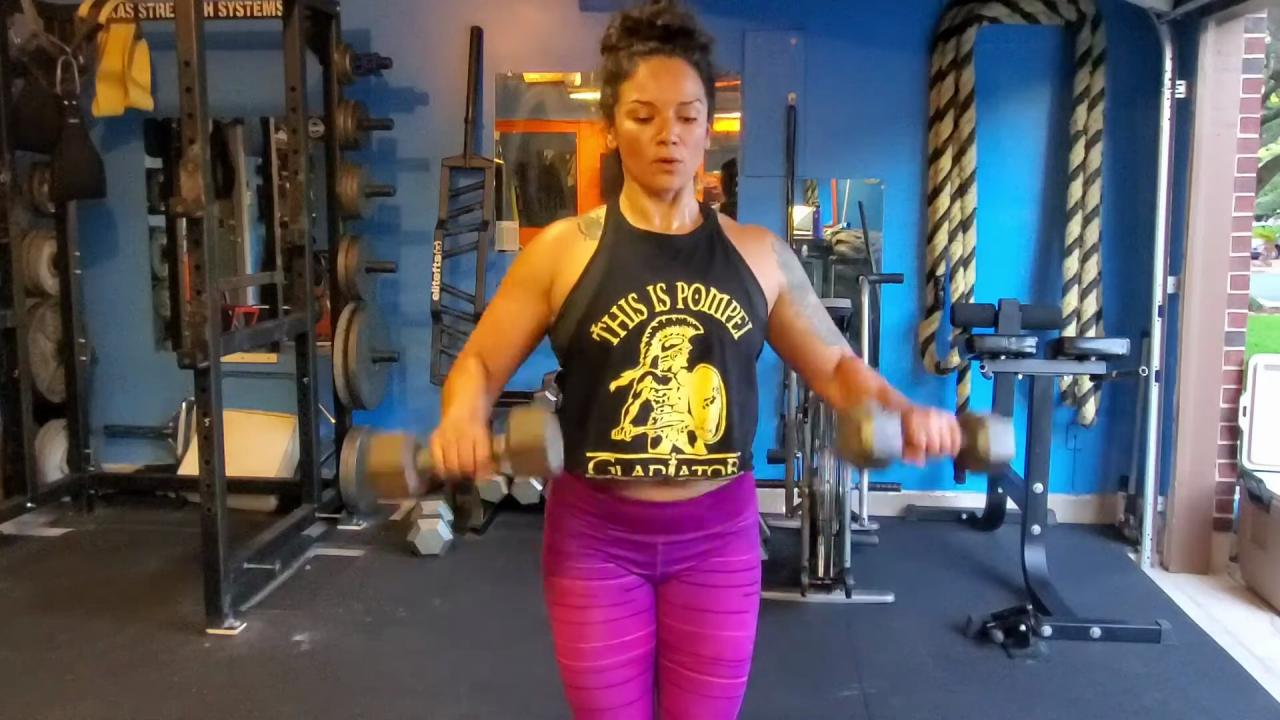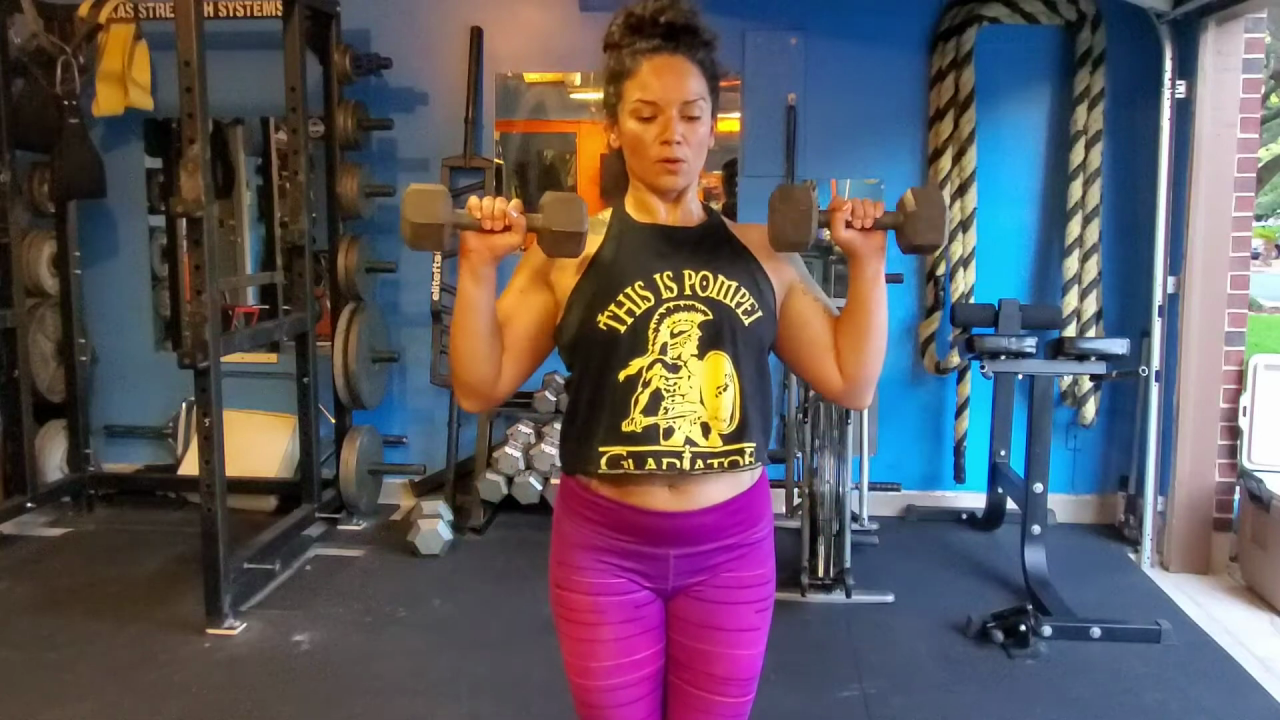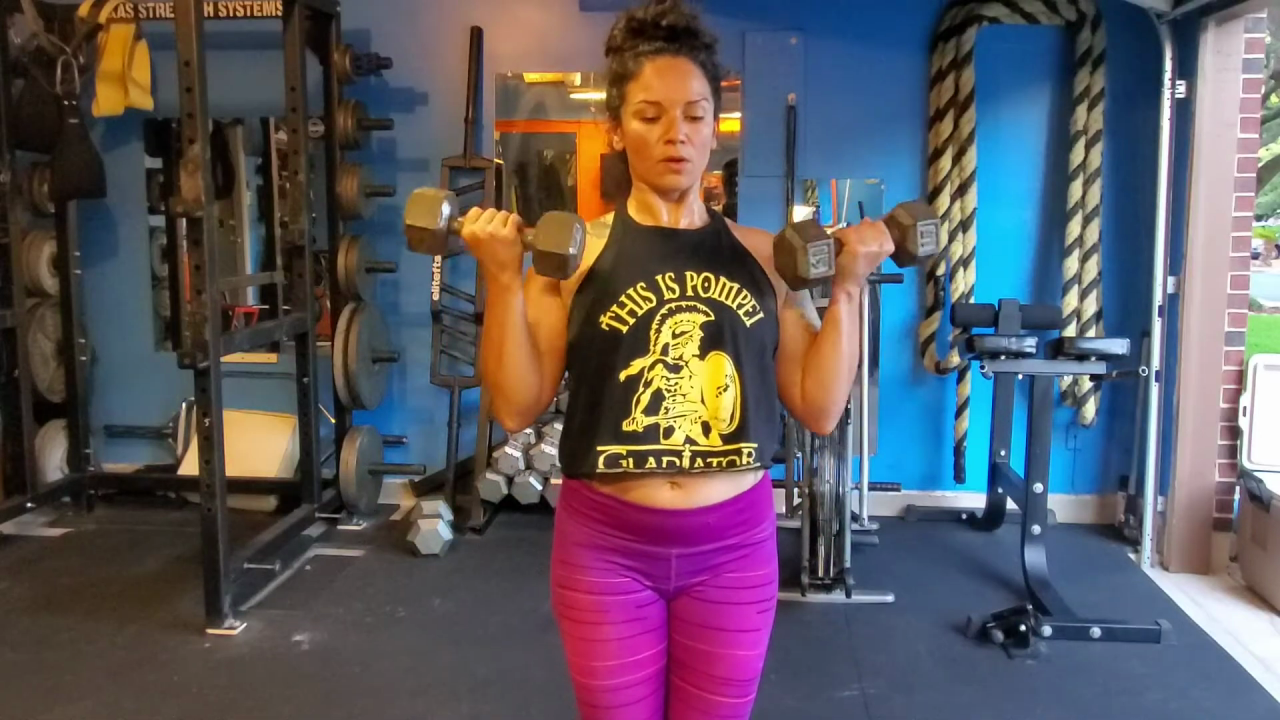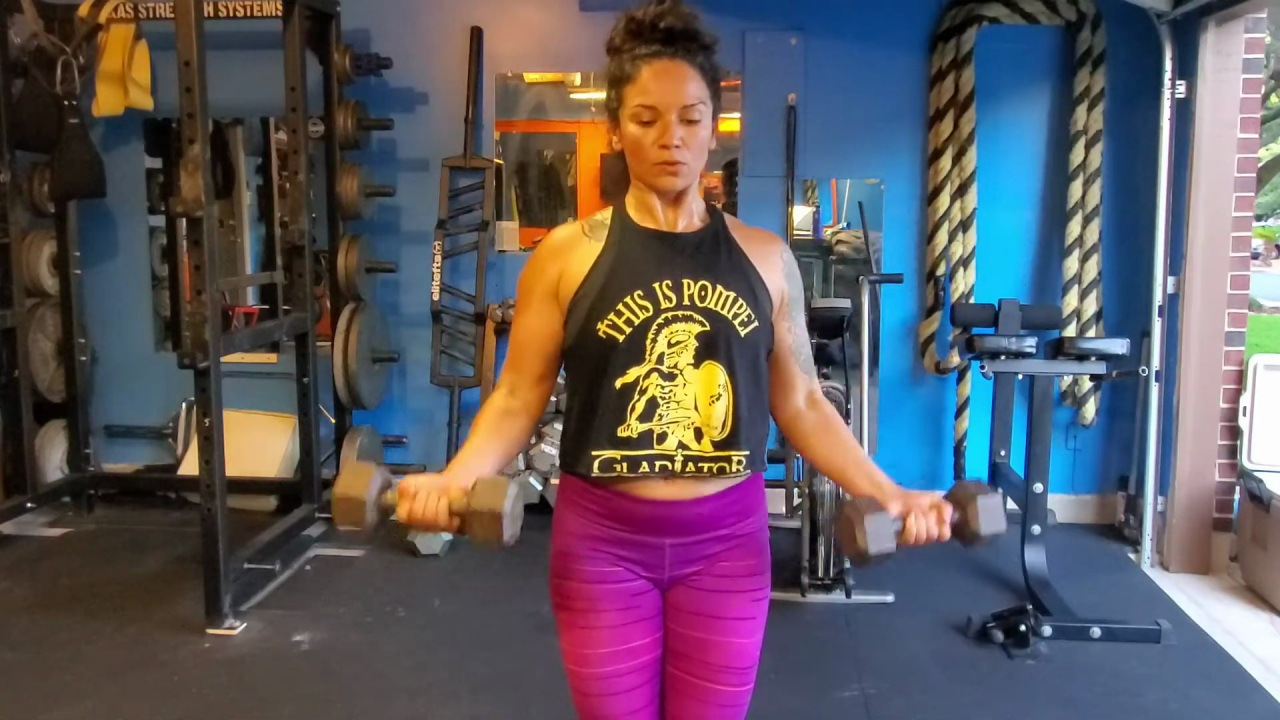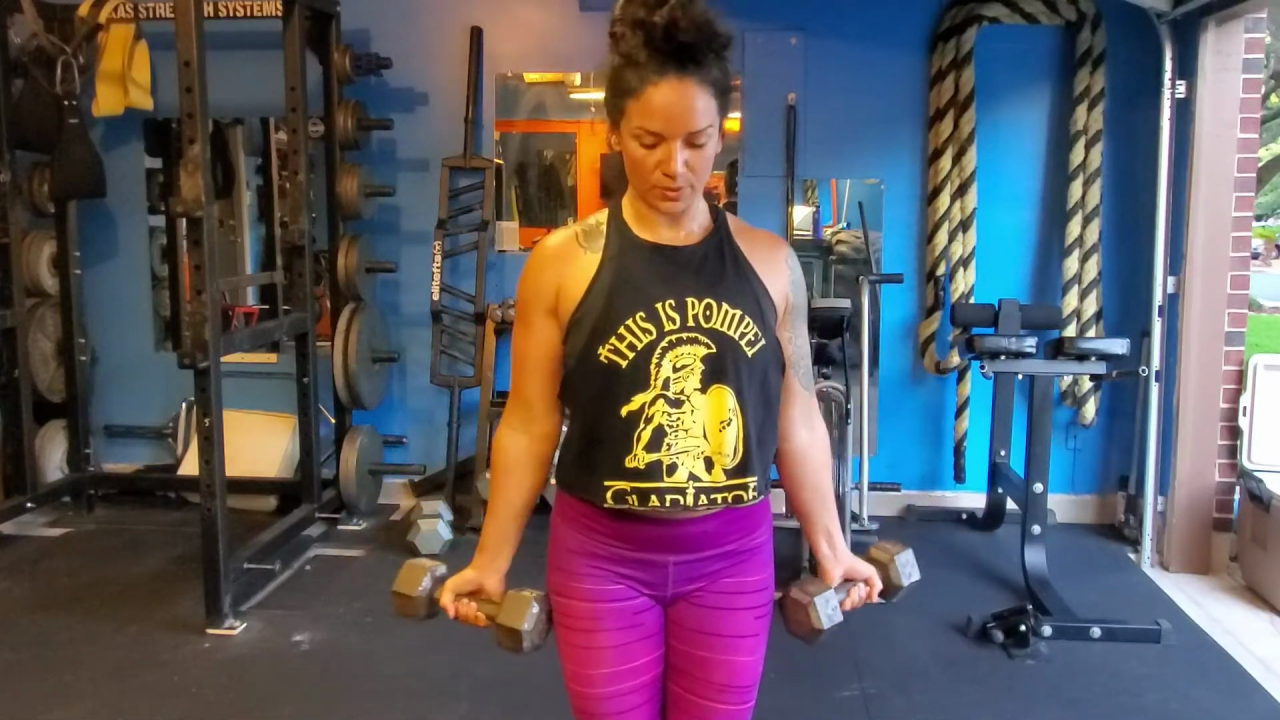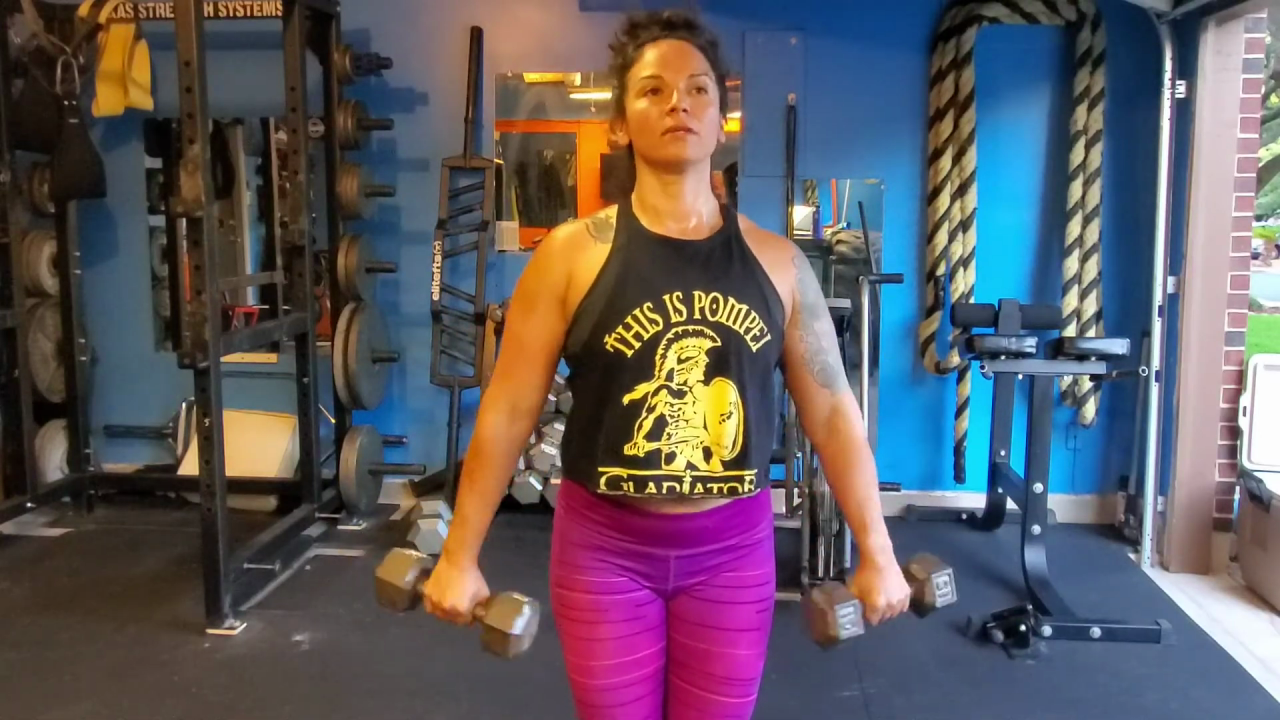
dt=0.7s
person 1, frame 1
left shoulder: (758, 253)
right shoulder: (563, 249)
left elbow: (839, 371)
right elbow: (476, 365)
left wrist: (904, 412)
right wrist: (461, 416)
left hip: (717, 536)
right hip: (595, 535)
person 1, frame 2
left shoulder: (764, 251)
right shoulder: (566, 253)
left elbow: (852, 383)
right elbow: (479, 388)
left wrist: (866, 261)
right wrist: (477, 268)
left hip: (732, 544)
right hip: (603, 543)
person 1, frame 3
left shoulder: (765, 254)
right shoulder: (572, 253)
left elbow: (819, 409)
right elbow: (516, 407)
left wrist: (847, 285)
right wrist: (499, 279)
left hip: (734, 545)
right hip: (605, 545)
person 1, frame 4
left shoulder: (764, 256)
right shoulder: (568, 253)
left elbow: (799, 401)
right elbow: (517, 397)
left wrist: (885, 492)
right wrist: (454, 479)
left hip: (725, 539)
right hip: (602, 537)
person 1, frame 5
left shoulder: (771, 262)
right shoulder: (562, 262)
left elbow: (797, 418)
right elbow: (529, 423)
left wrist: (831, 548)
right wrist: (491, 561)
left hip: (731, 557)
right hip: (602, 555)
person 1, frame 6
left shoulder: (777, 260)
right shoulder: (571, 254)
left elbow: (831, 411)
right elbow: (507, 411)
left wrist: (876, 553)
right wrist: (460, 555)
left hip: (731, 549)
right hip: (604, 546)
